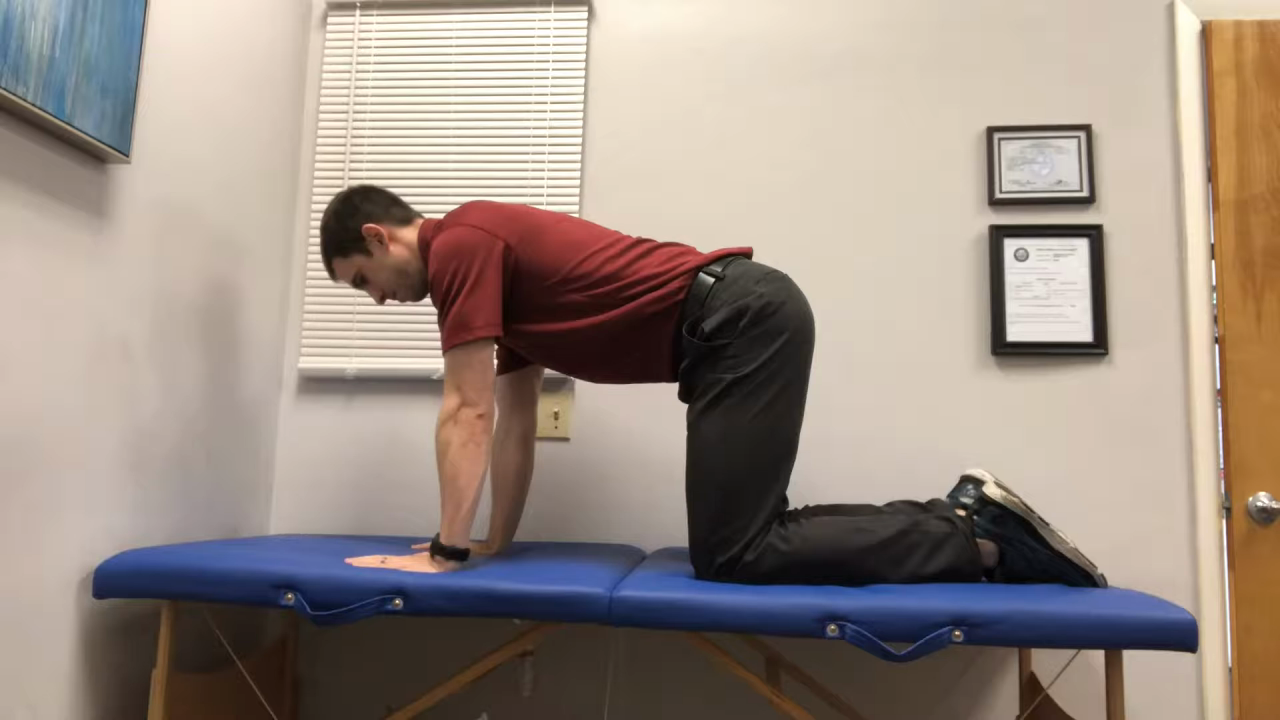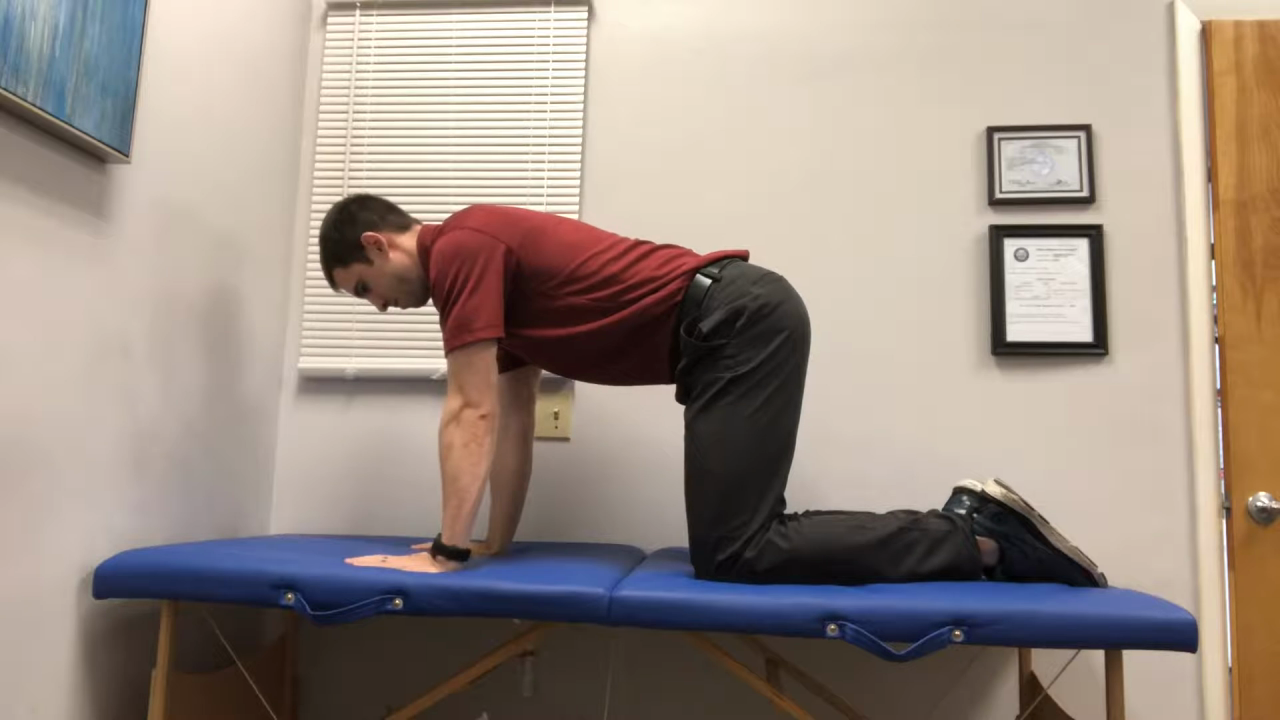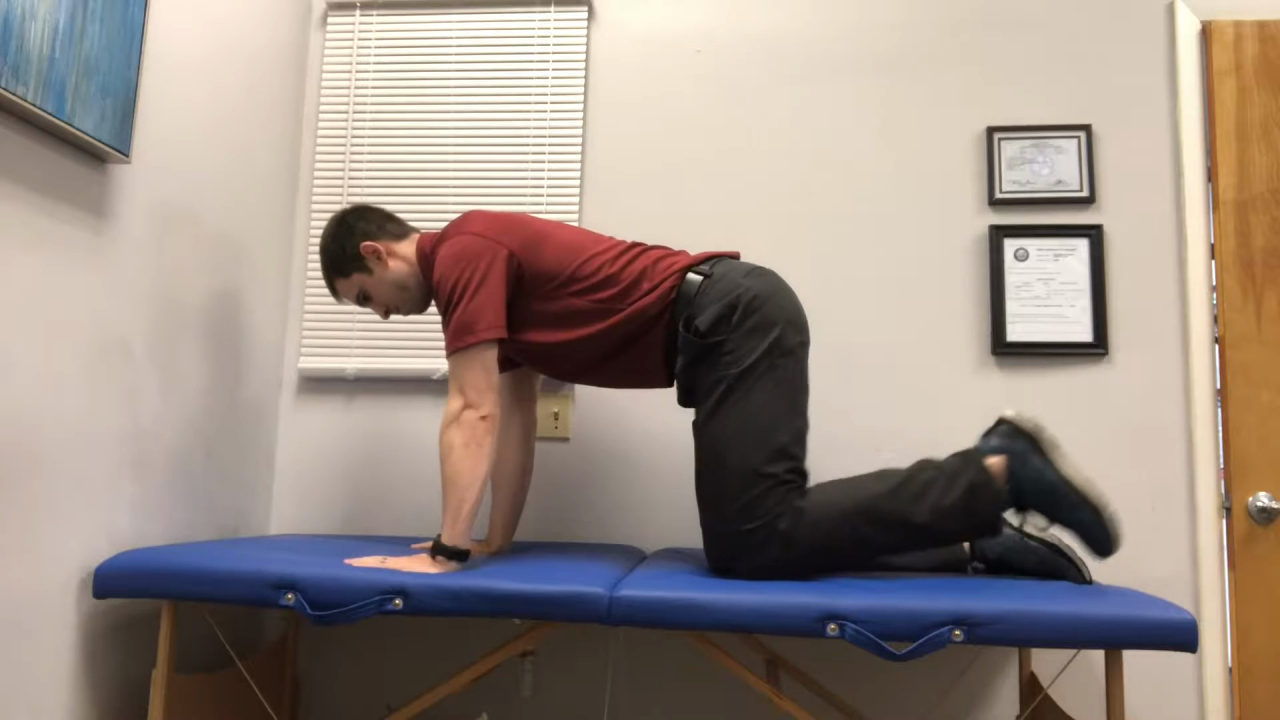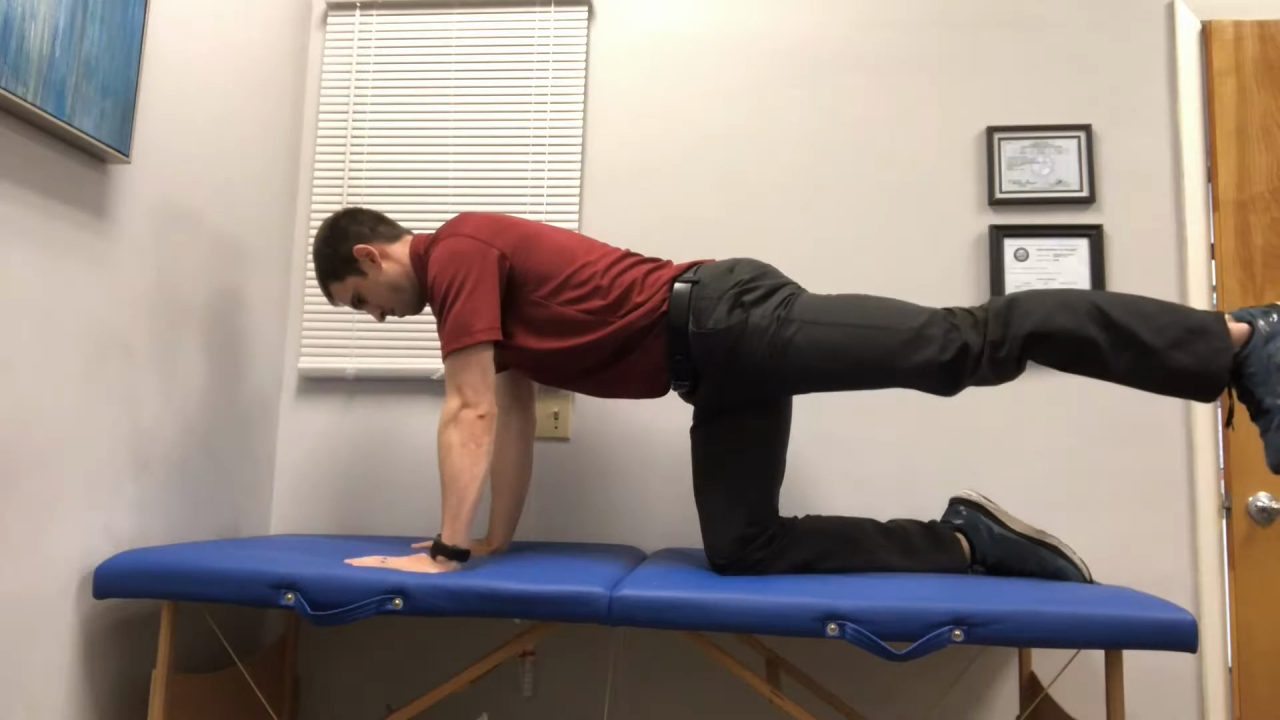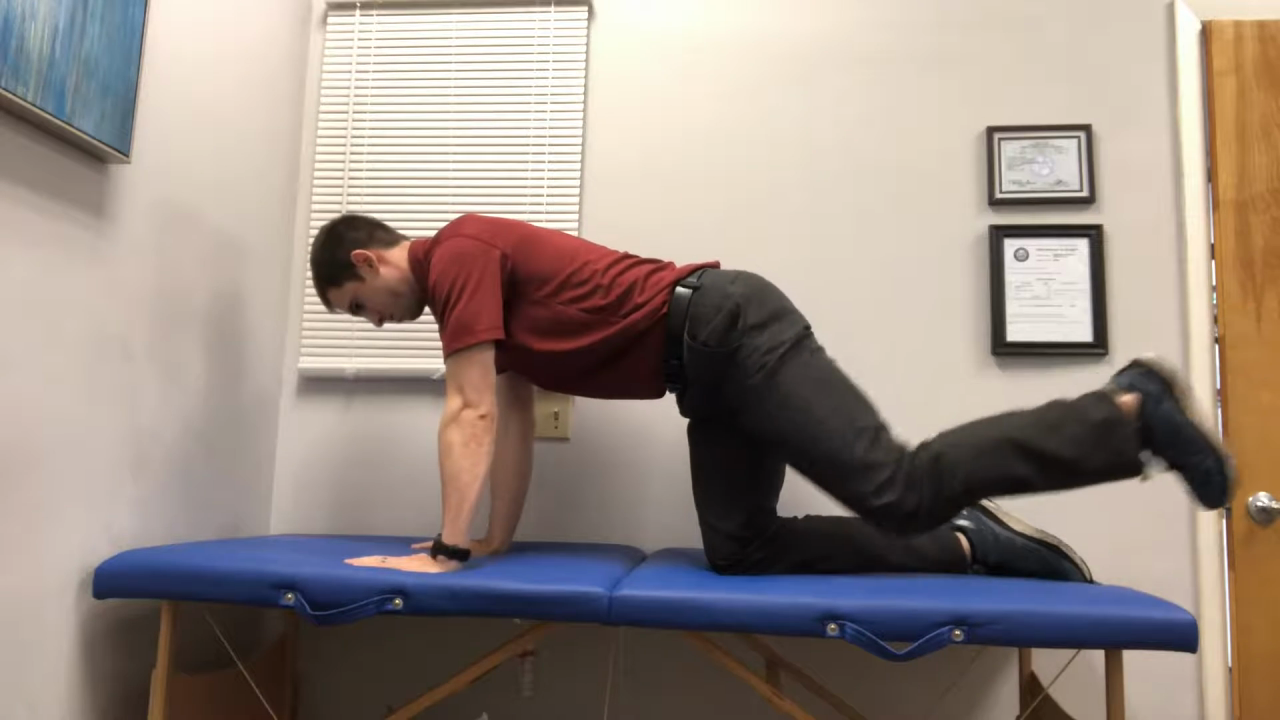
dt=1s
person 1, frame 1
left shoulder: (457, 246)
right shoulder: (498, 261)
left elbow: (466, 414)
right elbow: (516, 419)
left wrist: (445, 551)
right wrist: (496, 542)
left hip: (741, 319)
right hip: (748, 320)
left knee: (732, 555)
right knee: (744, 531)
left ankle: (979, 539)
right ankle: (953, 515)
person 1, frame 2
left shoulder: (459, 249)
right shoulder: (493, 259)
left elbow: (471, 414)
right elbow: (513, 417)
left wrist: (448, 550)
right wrist: (495, 540)
left hip: (738, 321)
right hip: (739, 324)
left knee: (732, 555)
right knee: (738, 537)
left ankle: (981, 538)
right ankle: (961, 523)
person 1, frame 3
left shoulder: (463, 251)
right shoulder: (485, 270)
left elbow: (473, 415)
right elbow: (515, 417)
left wrist: (445, 550)
right wrist: (497, 540)
left hip: (730, 314)
right hip: (719, 331)
left knee: (772, 534)
right knee: (741, 550)
left ankle: (998, 471)
right ankle: (971, 534)
person 1, frame 4
left shoulder: (458, 251)
right shoulder: (480, 286)
left elbow: (469, 415)
right elbow: (512, 416)
left wrist: (446, 551)
right wrist: (496, 539)
left hip: (730, 318)
right hip: (721, 366)
left knee: (962, 344)
right knee: (744, 549)
right ankle: (967, 540)
person 1, frame 5
left shoulder: (457, 254)
right shoulder: (478, 285)
left elbow: (470, 415)
right elbow: (513, 420)
left wrist: (447, 550)
right wrist: (496, 539)
left hip: (724, 326)
right hip: (712, 363)
left knee: (892, 486)
right knee: (742, 552)
left ankle: (1123, 411)
right ankle: (971, 542)
